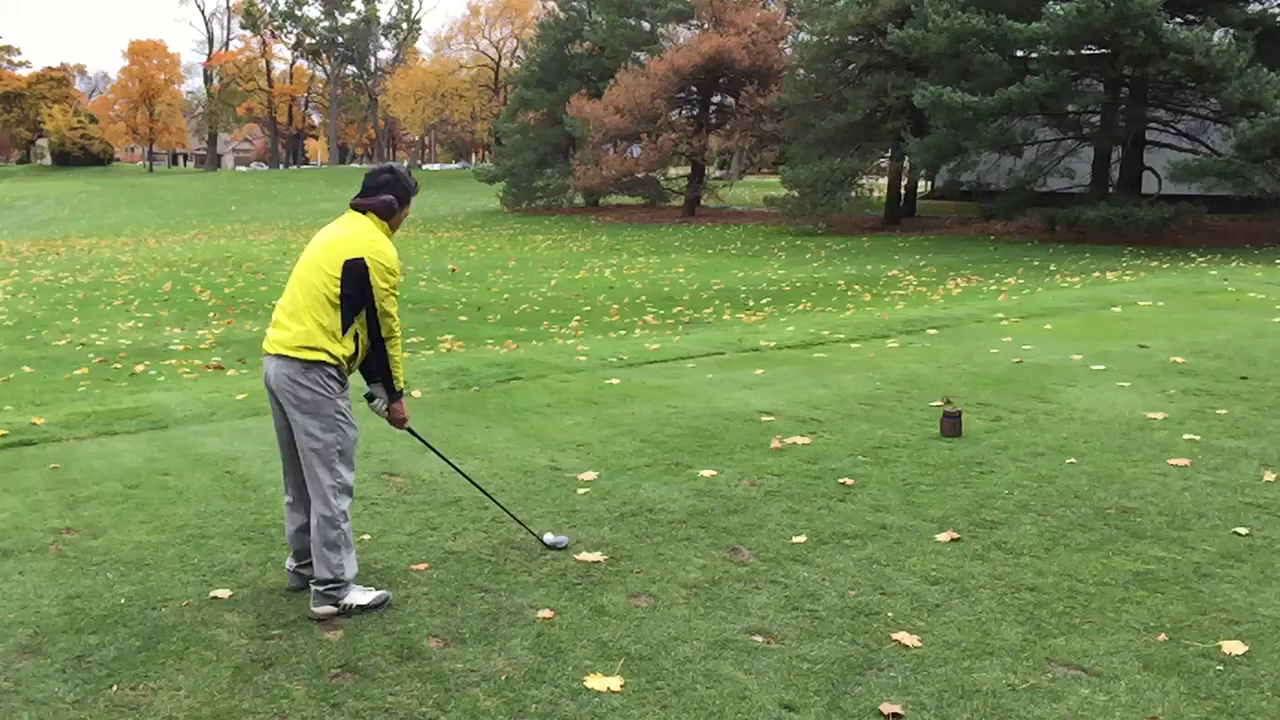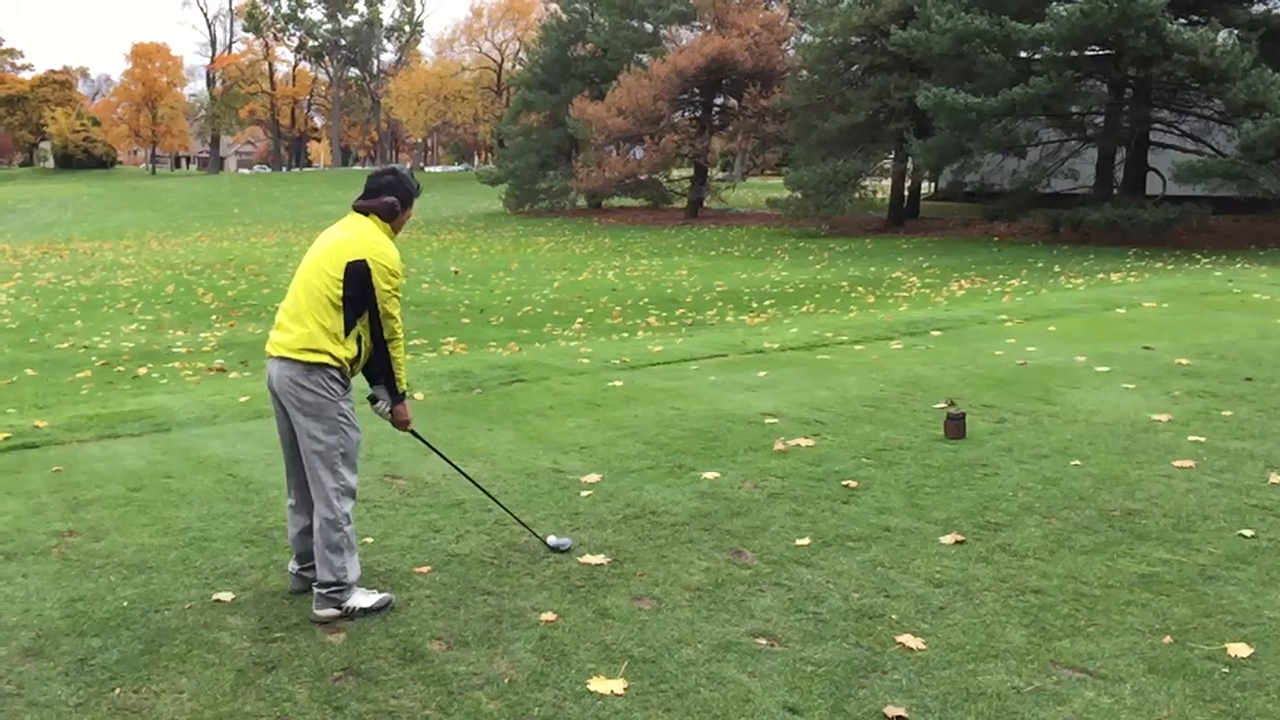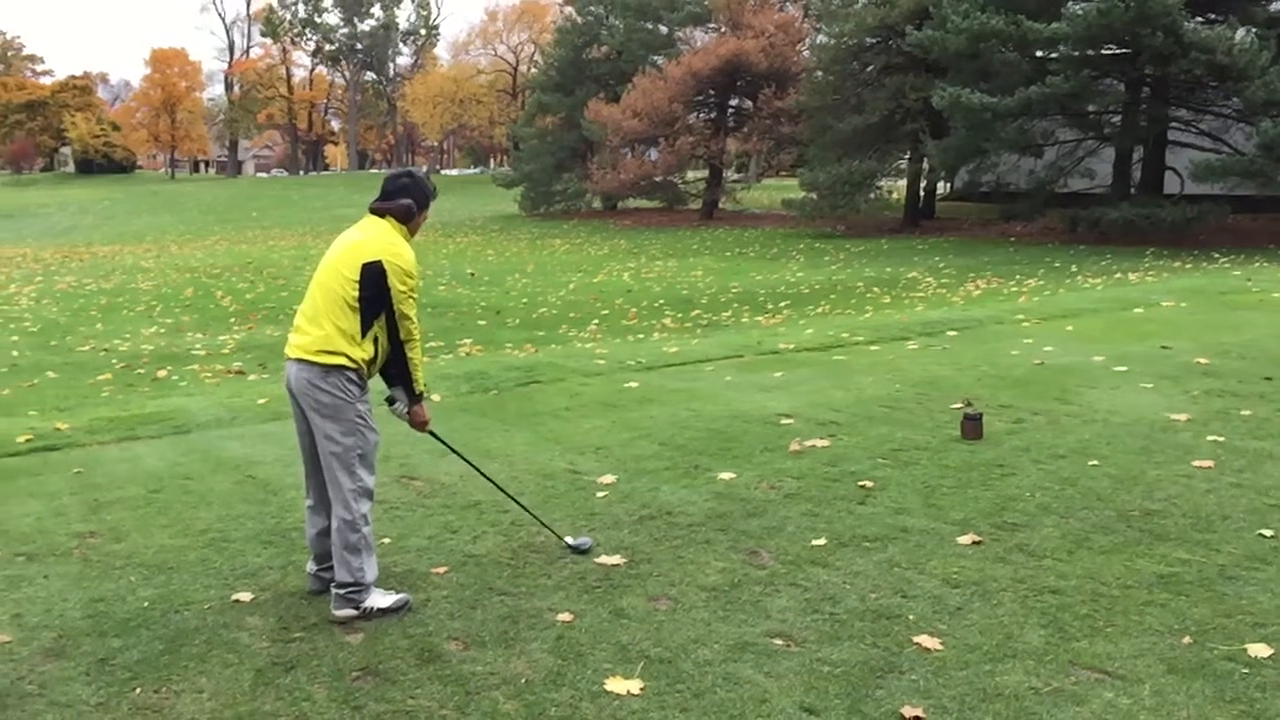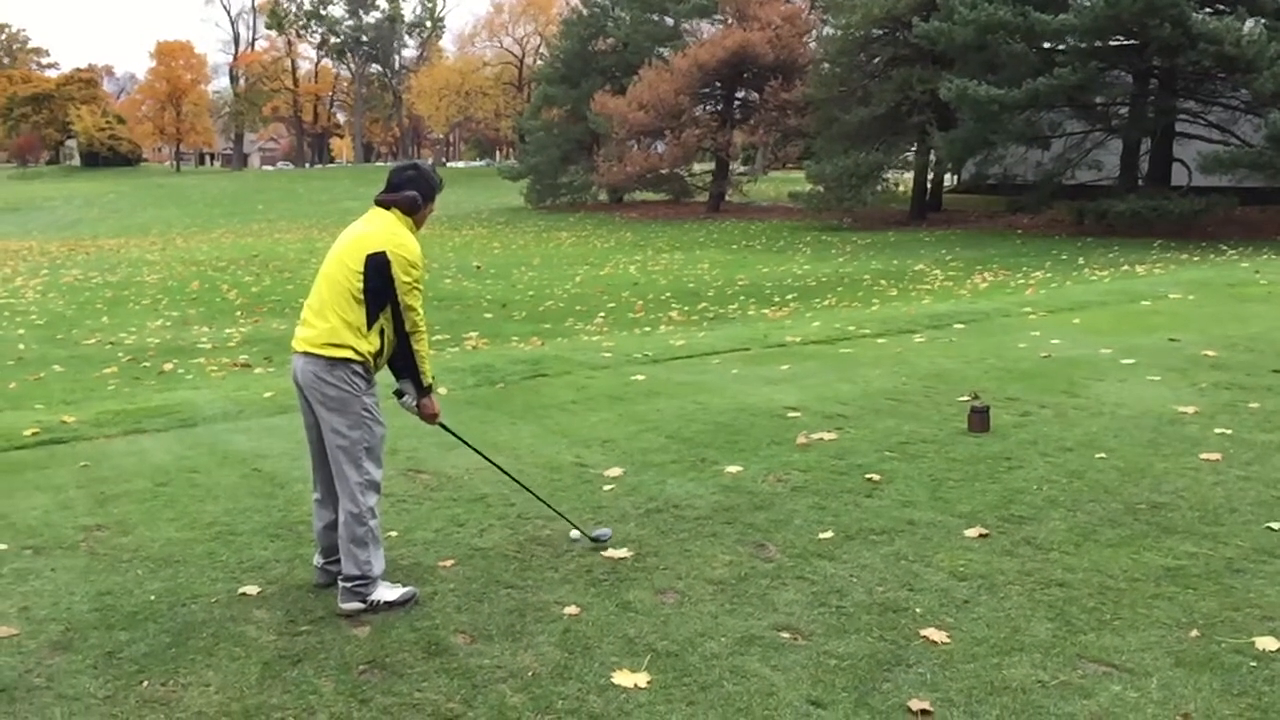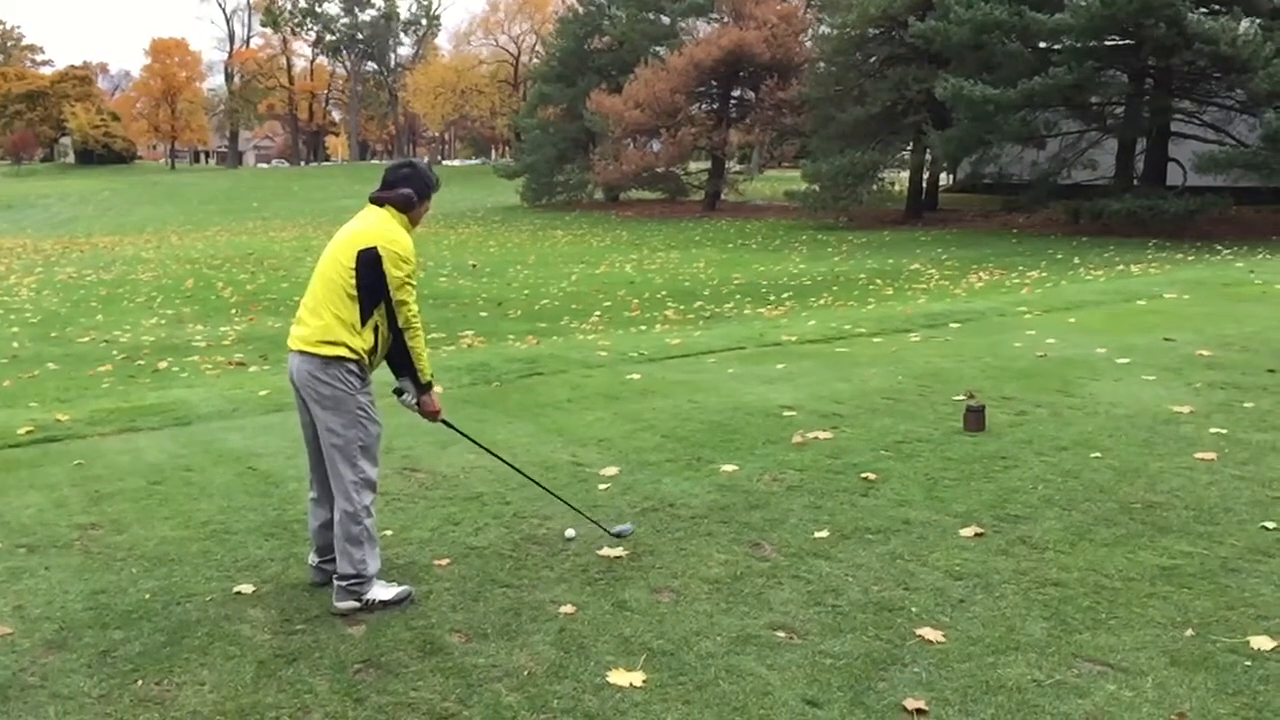
dt=0.7s
person 1, frame 1
left shoulder: (339, 231)
right shoulder: (377, 250)
right elbow: (383, 329)
left wrist: (375, 386)
right wrist: (394, 394)
left hip: (279, 359)
right hip: (311, 369)
left knee: (303, 475)
right knee: (331, 482)
left ankle: (303, 564)
right ankle: (333, 589)
person 1, frame 2
left shoulder: (341, 232)
right shoulder: (379, 251)
right elbow: (384, 330)
left wrist: (377, 387)
right wrist: (396, 396)
left hip: (282, 361)
right hip: (315, 372)
left knee: (306, 478)
right knee: (334, 485)
left ankle: (306, 567)
right ankle: (335, 593)
person 1, frame 3
left shoulder: (359, 235)
right shoulder: (395, 253)
right elbow: (402, 332)
left wrist: (396, 389)
right wrist: (414, 397)
left hip: (301, 363)
right hip: (333, 373)
left knee: (325, 479)
right knee: (352, 485)
left ankle: (324, 567)
right ankle: (354, 592)
person 1, frame 4
left shoulder: (367, 227)
right shoulder: (399, 244)
right elbow: (408, 323)
left wrist: (405, 381)
right wrist: (423, 389)
left hip: (309, 357)
right hip: (339, 366)
left knee: (332, 472)
right knee: (359, 478)
left ankle: (331, 560)
right ankle: (360, 585)
person 1, frame 5
left shoulder: (364, 224)
right shoulder: (393, 240)
right elbow: (403, 321)
left wrist: (406, 381)
right wrist: (424, 386)
left hip: (306, 355)
right hip: (335, 364)
left knee: (329, 471)
right knee: (355, 477)
left ankle: (327, 559)
right ankle: (356, 585)
